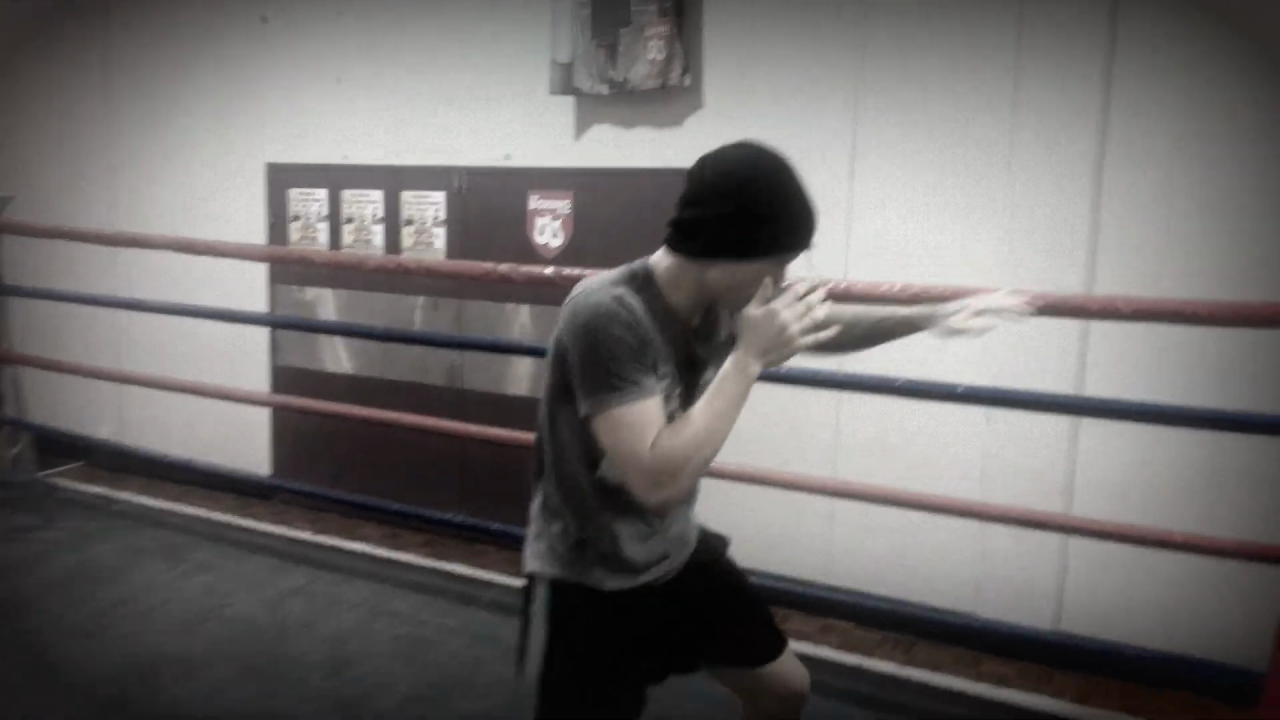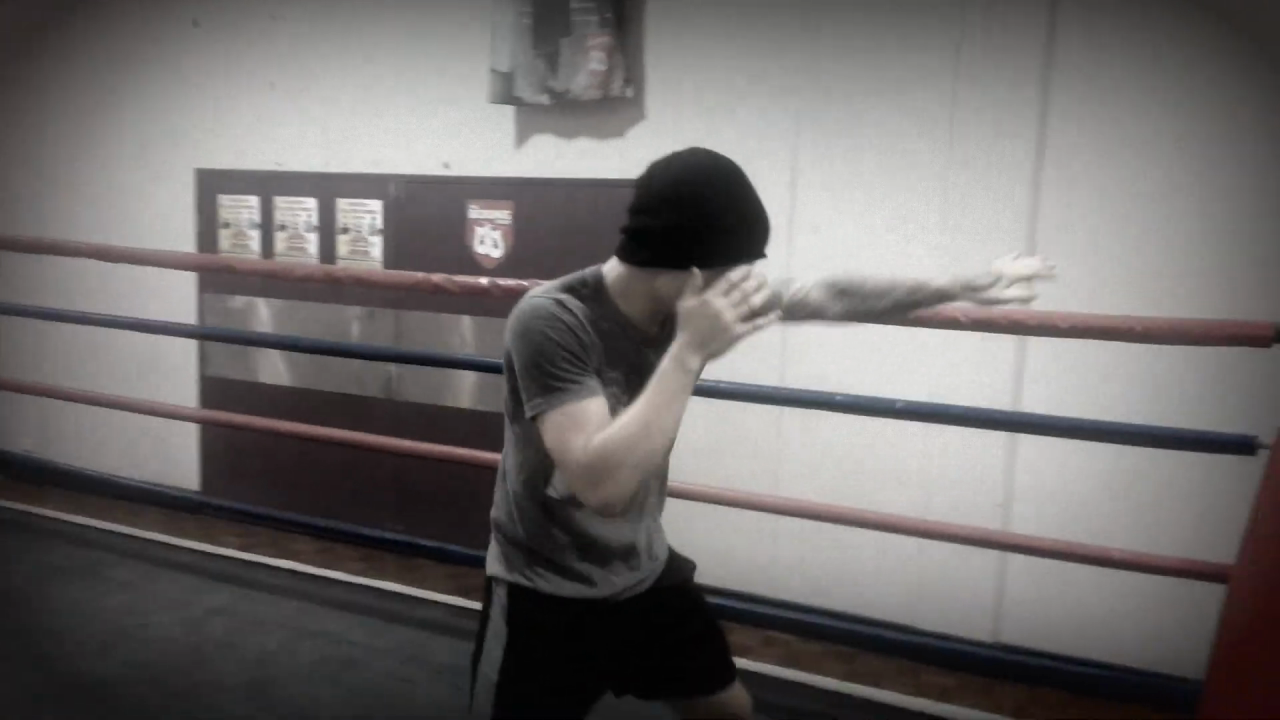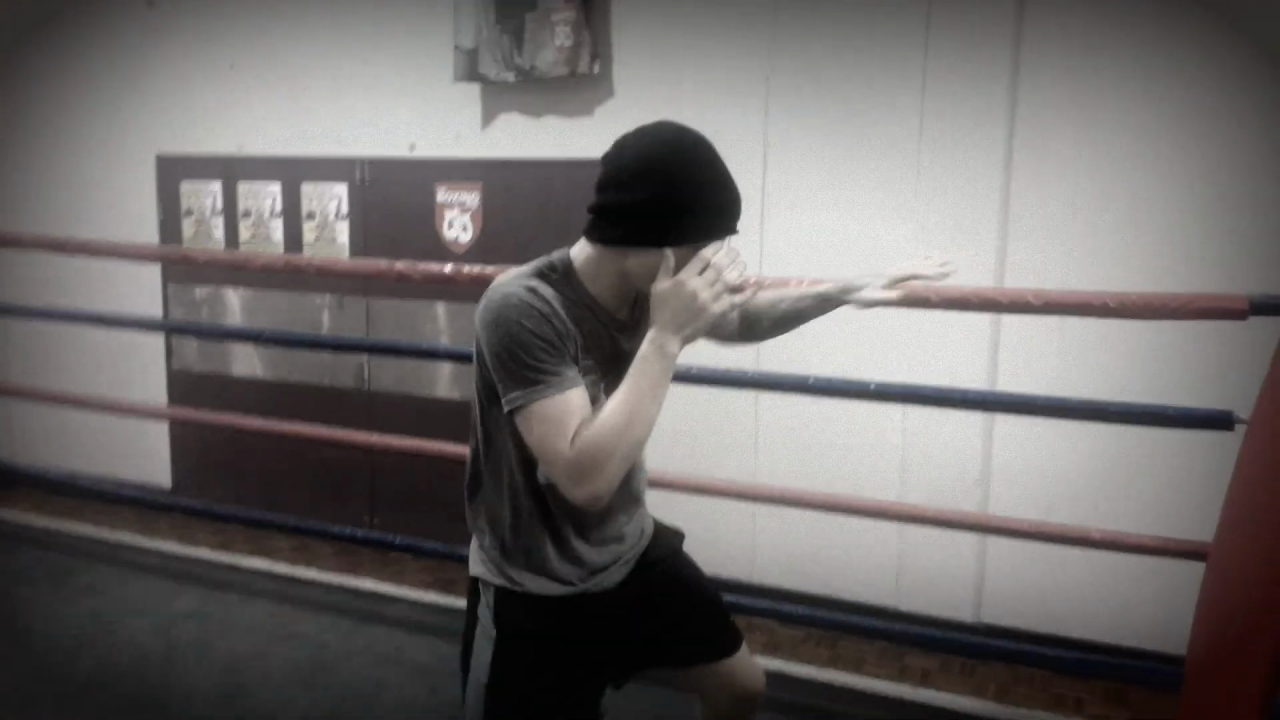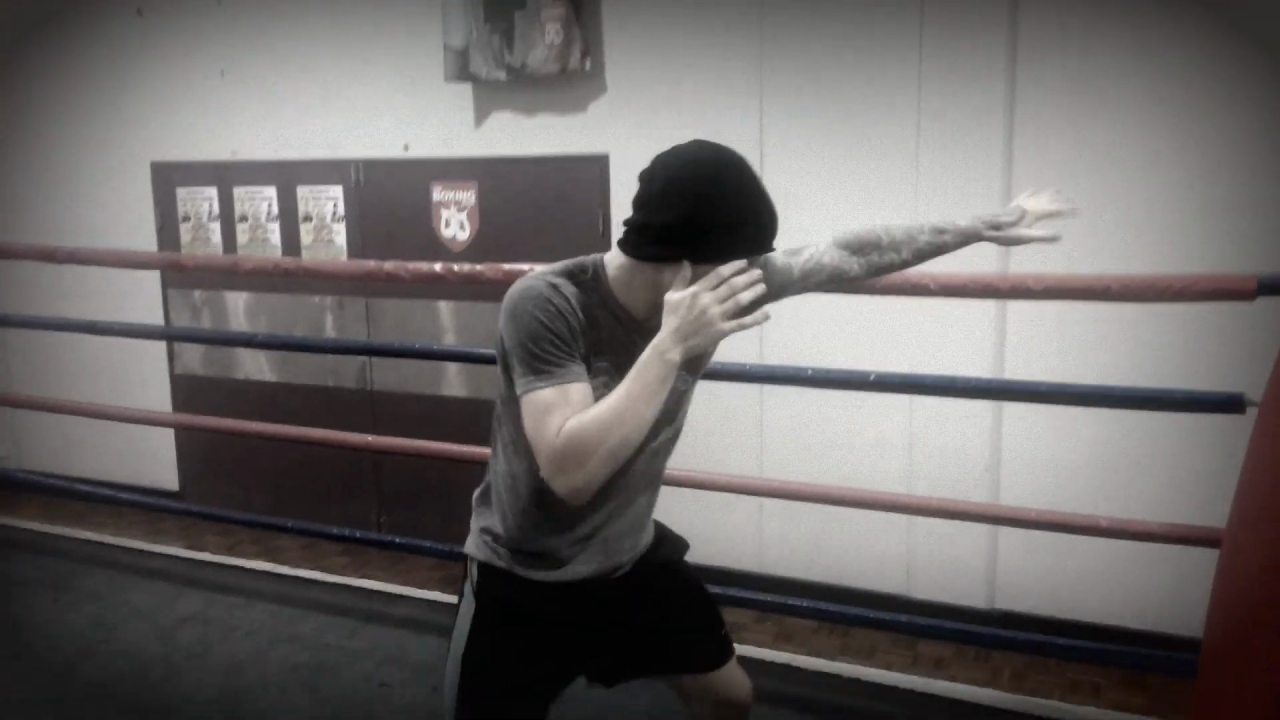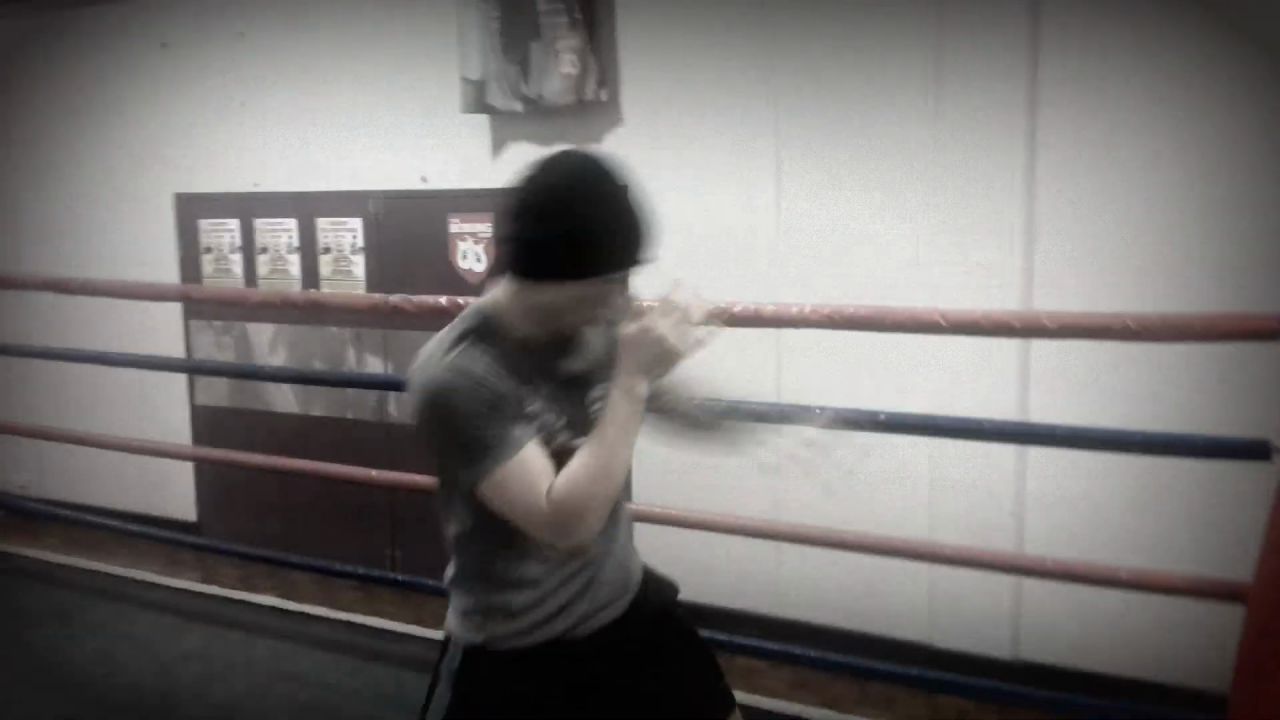
dt=0.2s
person 1, frame 1
left shoulder: (729, 297)
right shoulder: (603, 315)
left elbow: (821, 331)
right elbow: (656, 475)
left wrist: (935, 316)
right wrist: (749, 356)
left hip: (676, 553)
right hip: (583, 579)
person 1, frame 2
left shoulder: (694, 302)
right shoulder: (550, 321)
left elbow: (827, 298)
right elbow: (601, 483)
left wrist: (961, 288)
right wrist: (690, 351)
left hip: (643, 571)
right hip: (546, 592)
person 1, frame 3
left shoulder: (661, 286)
right shoulder: (521, 309)
left elbow: (741, 322)
right elbow: (586, 476)
left wrist: (844, 292)
right wrist: (666, 335)
left hip: (629, 552)
right hip: (531, 590)
person 1, frame 4
left shoulder: (716, 287)
right shoulder: (546, 304)
left elbow: (843, 259)
right elbow: (569, 470)
left wrist: (986, 227)
right wrist: (670, 344)
left hip: (630, 558)
right hip: (528, 576)
person 1, frame 5
left shoulder: (599, 325)
right shoulder: (453, 377)
right elbow: (567, 526)
right wrist: (636, 379)
left hip: (622, 602)
right hip: (513, 642)
